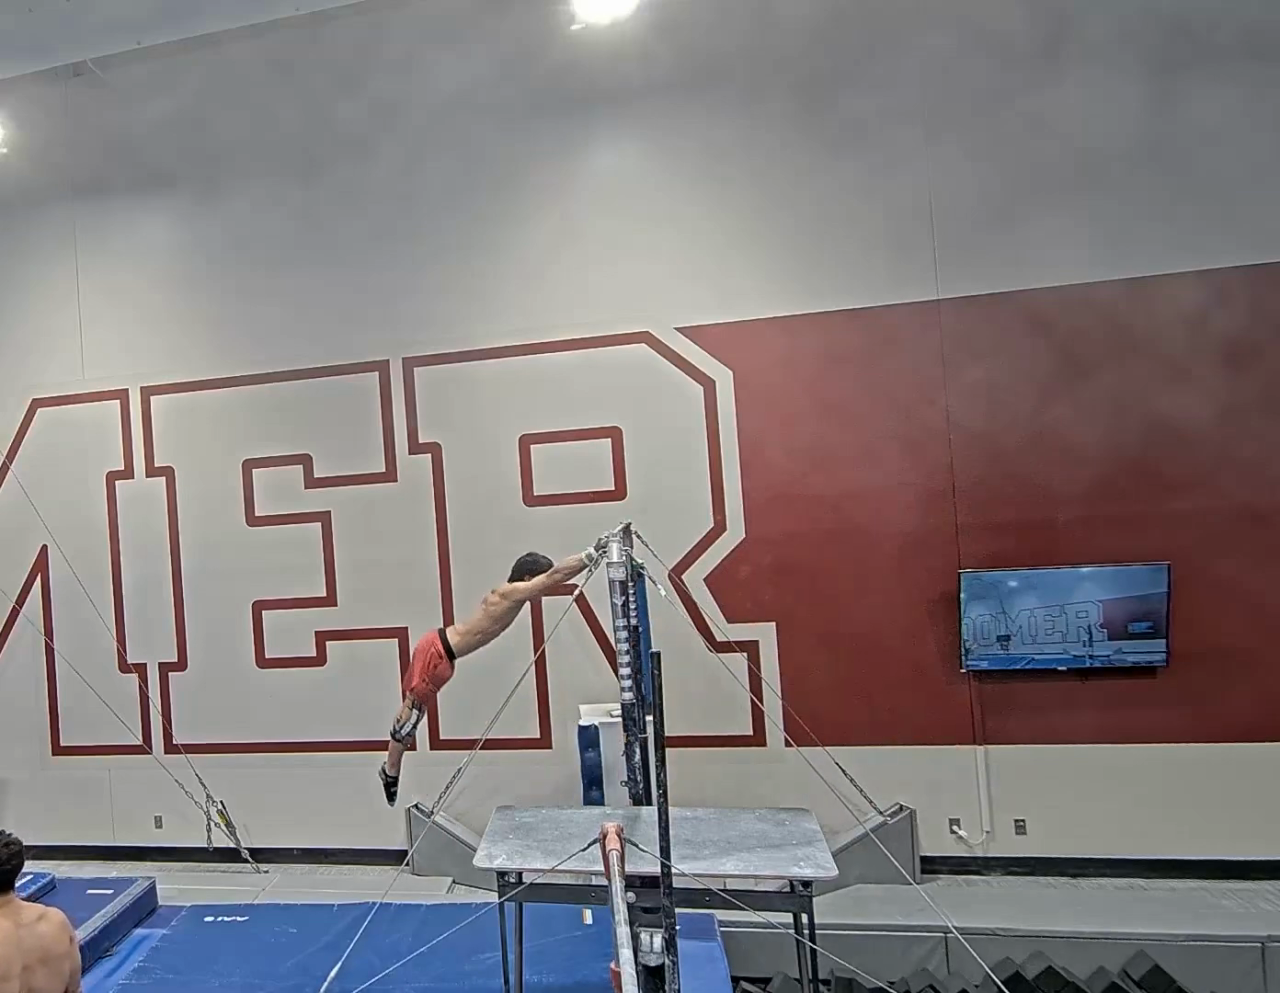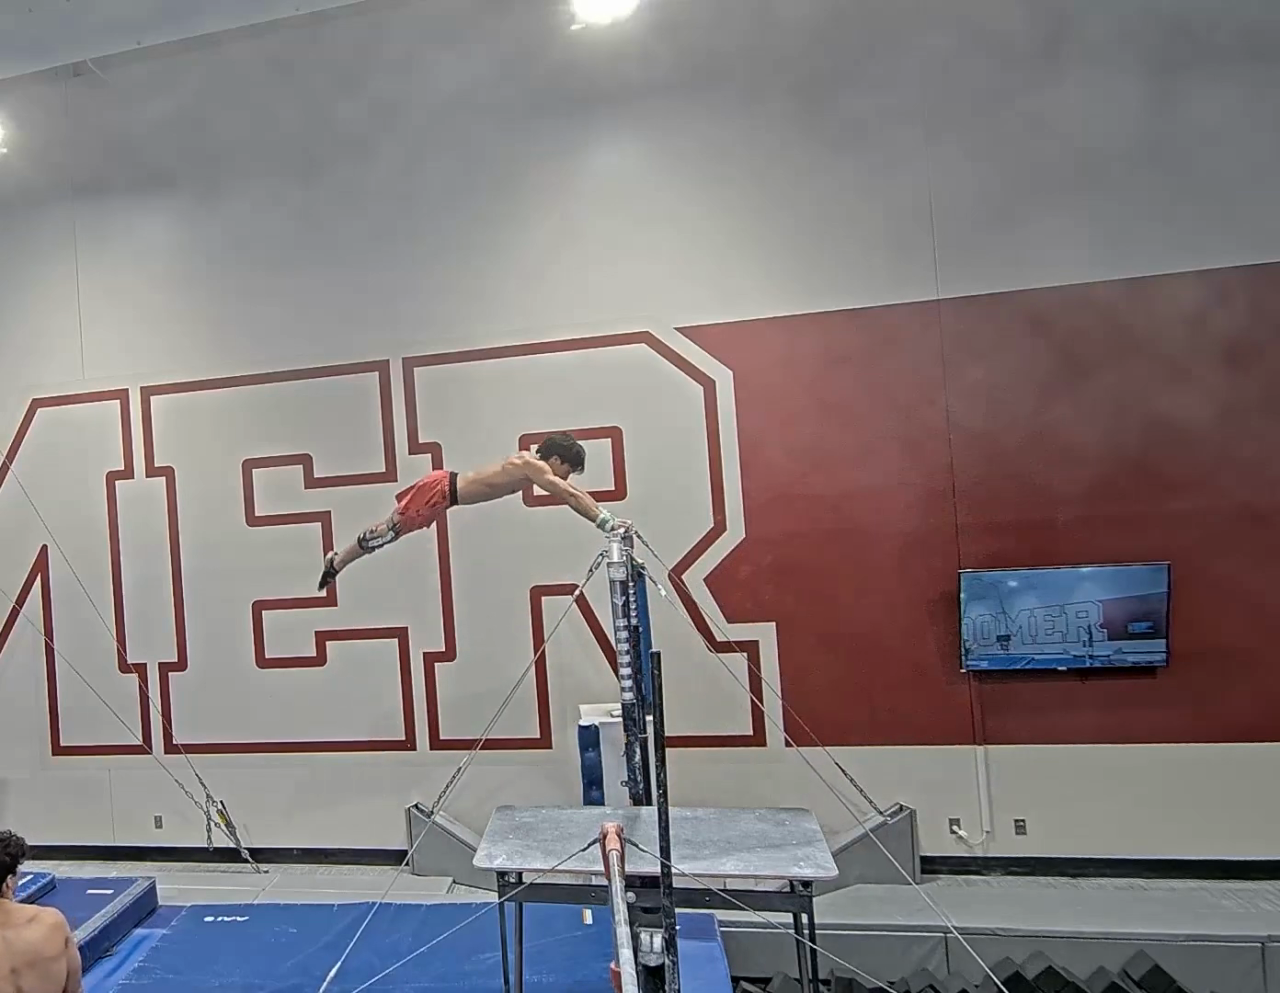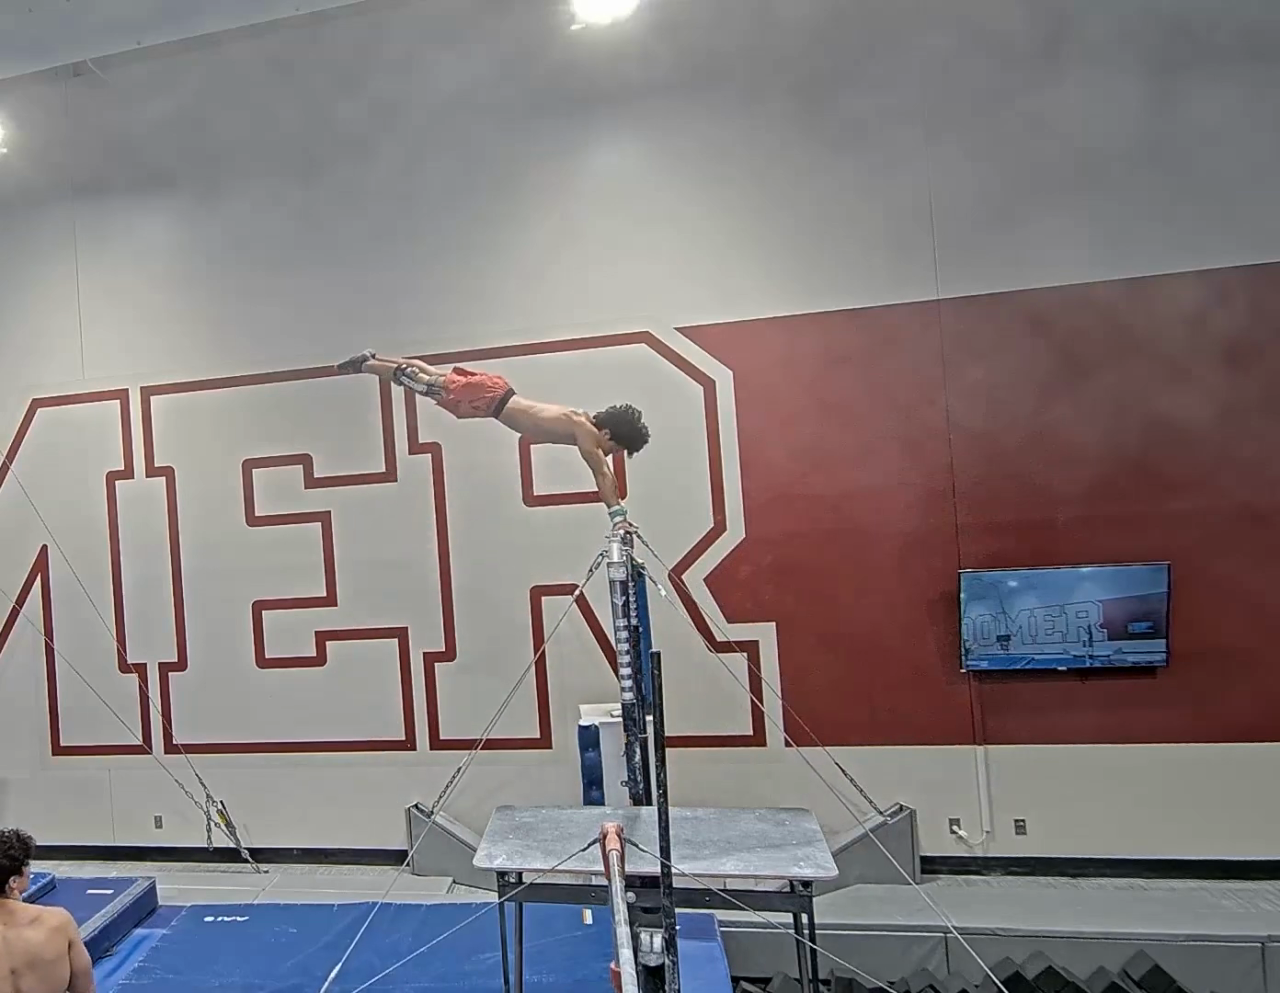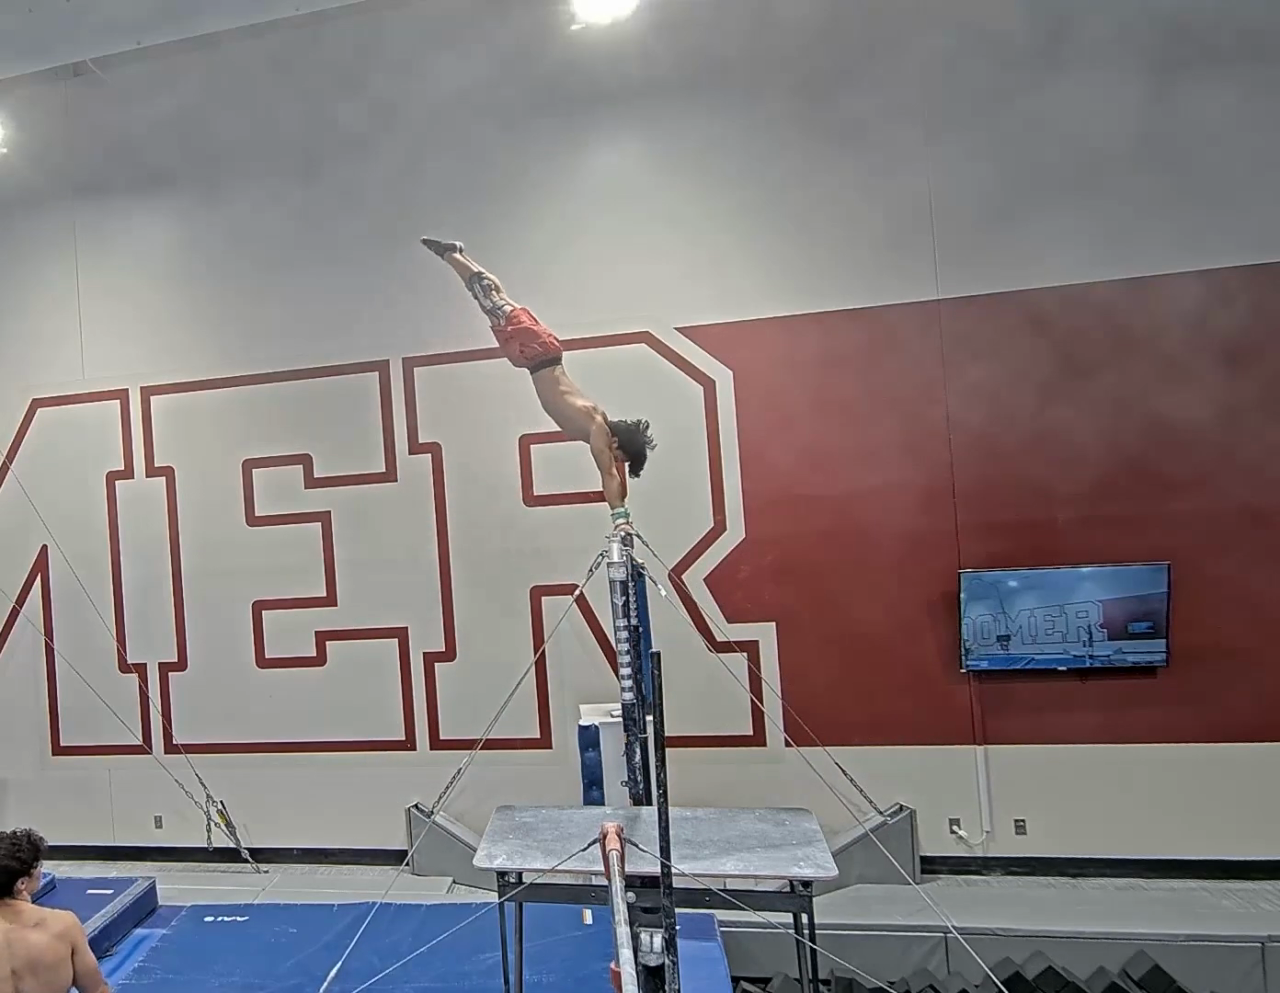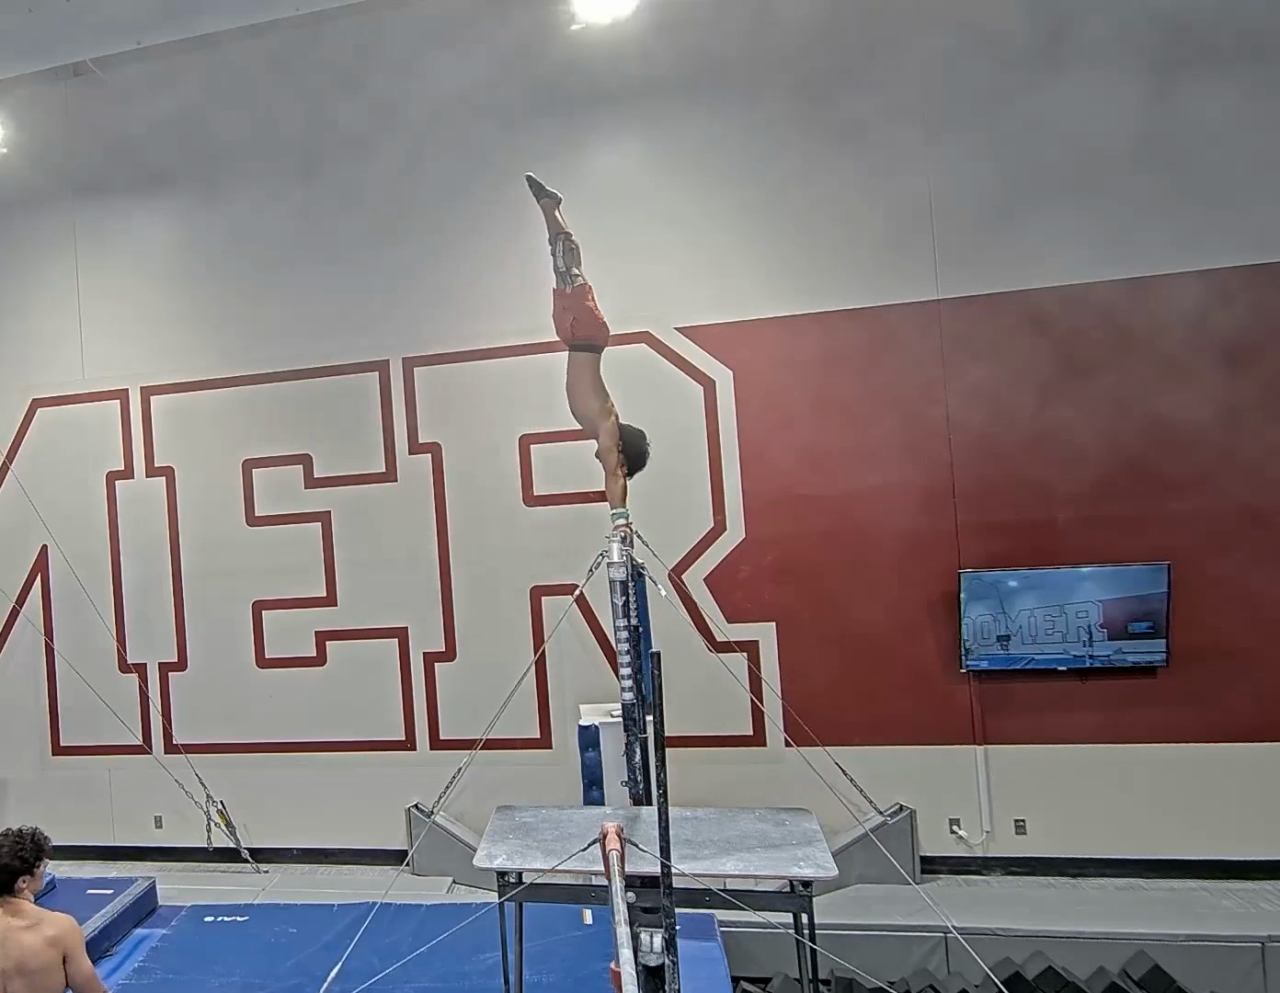
dt=0.2s
person 1, frame 1
left shoulder: (514, 591)
right shoulder: (514, 592)
left elbow: (553, 577)
right elbow: (555, 576)
left wrist: (593, 552)
right wrist: (594, 552)
left hip: (440, 649)
right hip: (436, 654)
left knee: (410, 713)
right knee: (410, 715)
left ankle: (391, 769)
right ankle: (391, 770)
person 1, frame 2
left shoulder: (530, 462)
right shoulder: (532, 467)
left elbow: (564, 490)
right elbow: (568, 494)
right wrist: (607, 519)
left hip: (449, 485)
right hip: (441, 492)
left knee: (389, 530)
right knee: (388, 532)
left ankle: (338, 560)
right ankle: (337, 561)
person 1, frame 3
left shoulder: (583, 424)
right shoulder: (584, 431)
left elbow: (600, 469)
right elbow: (603, 473)
left wrist: (616, 510)
right wrist: (619, 515)
left hip: (497, 397)
right hip: (489, 397)
left knee: (428, 375)
right knee: (424, 383)
left ankle: (370, 361)
right ankle: (367, 364)
person 1, frame 4
left shoulder: (600, 425)
right shoulder: (597, 429)
left elbow: (612, 476)
right elbow: (610, 478)
left wrist: (620, 514)
right wrist: (620, 517)
left hip: (541, 356)
right hip: (534, 350)
left knee: (500, 303)
right knee: (496, 305)
left ankle: (455, 253)
right ankle: (453, 254)
person 1, frame 5
left shoulder: (608, 428)
right shoulder: (607, 429)
left elbow: (617, 477)
right elbow: (616, 477)
left wrist: (620, 516)
right wrist: (620, 517)
left hip: (584, 339)
right hip: (582, 335)
right knee: (568, 274)
